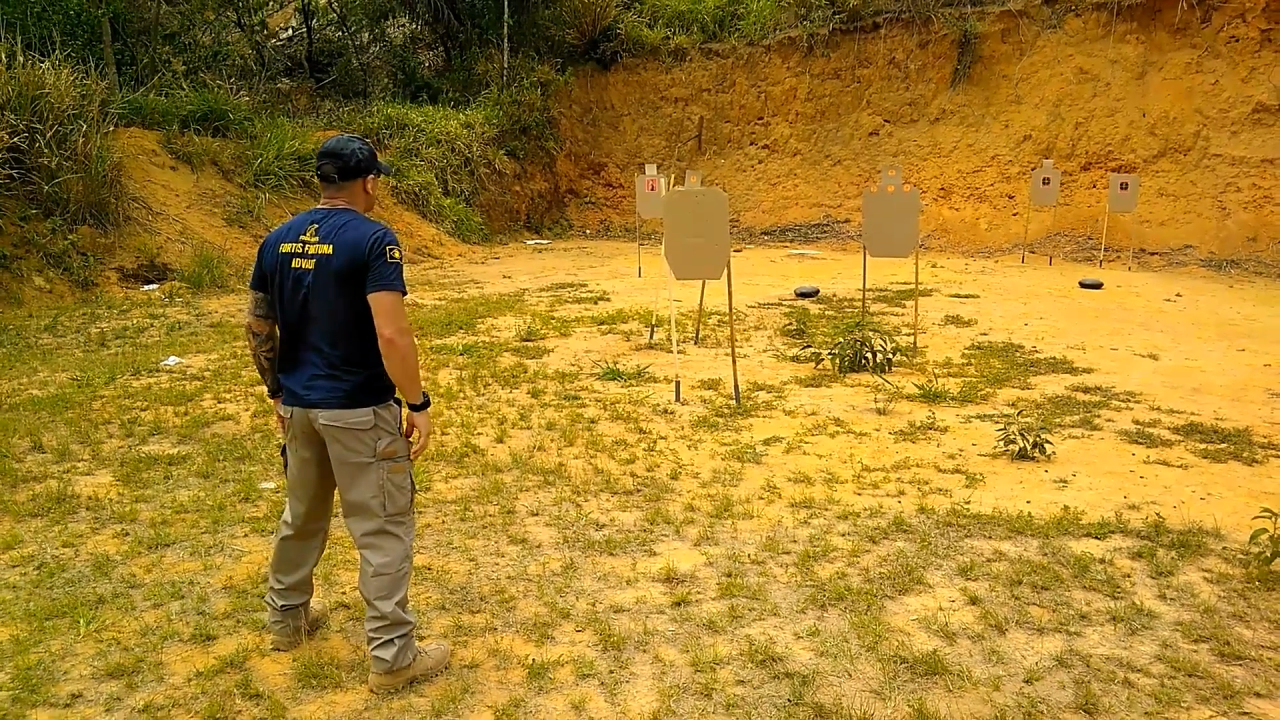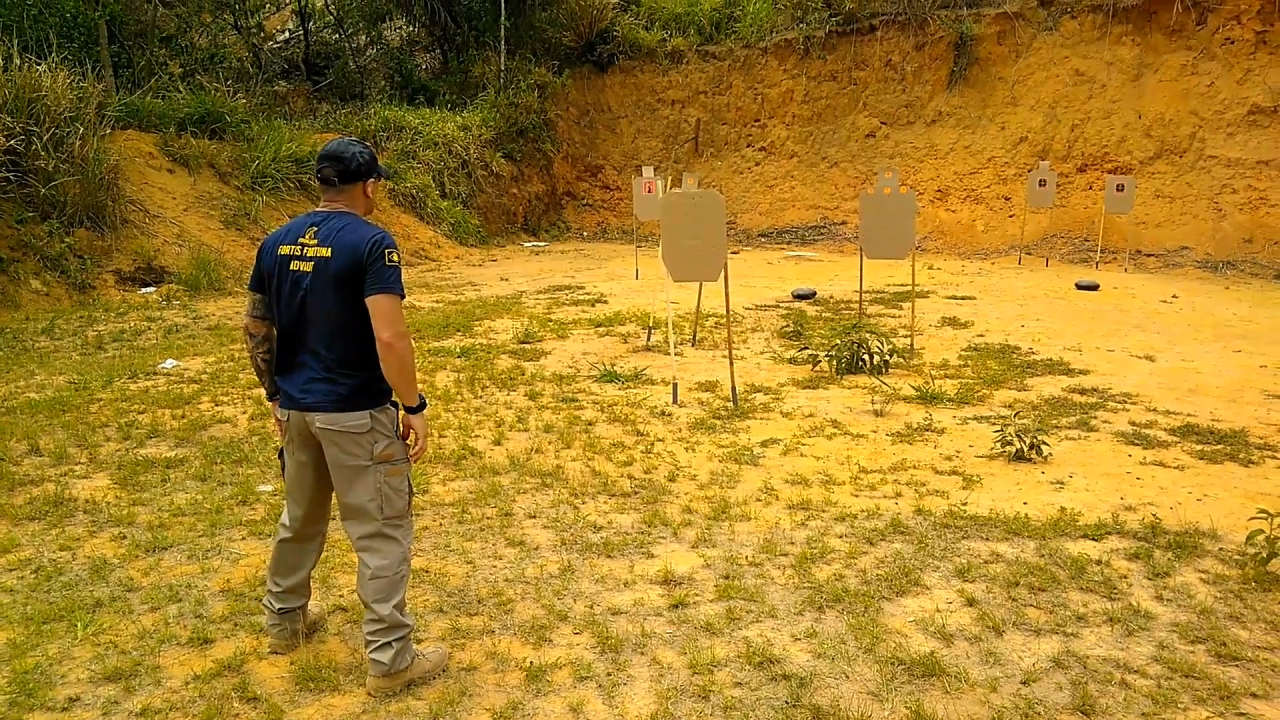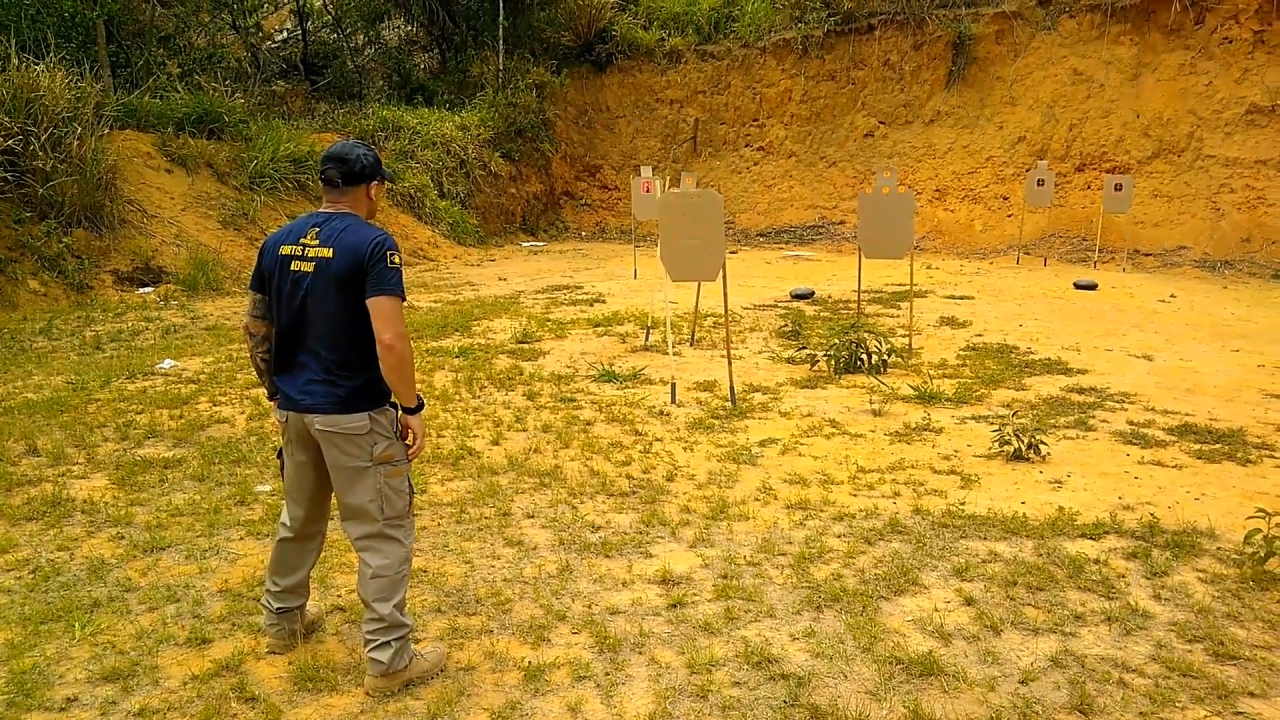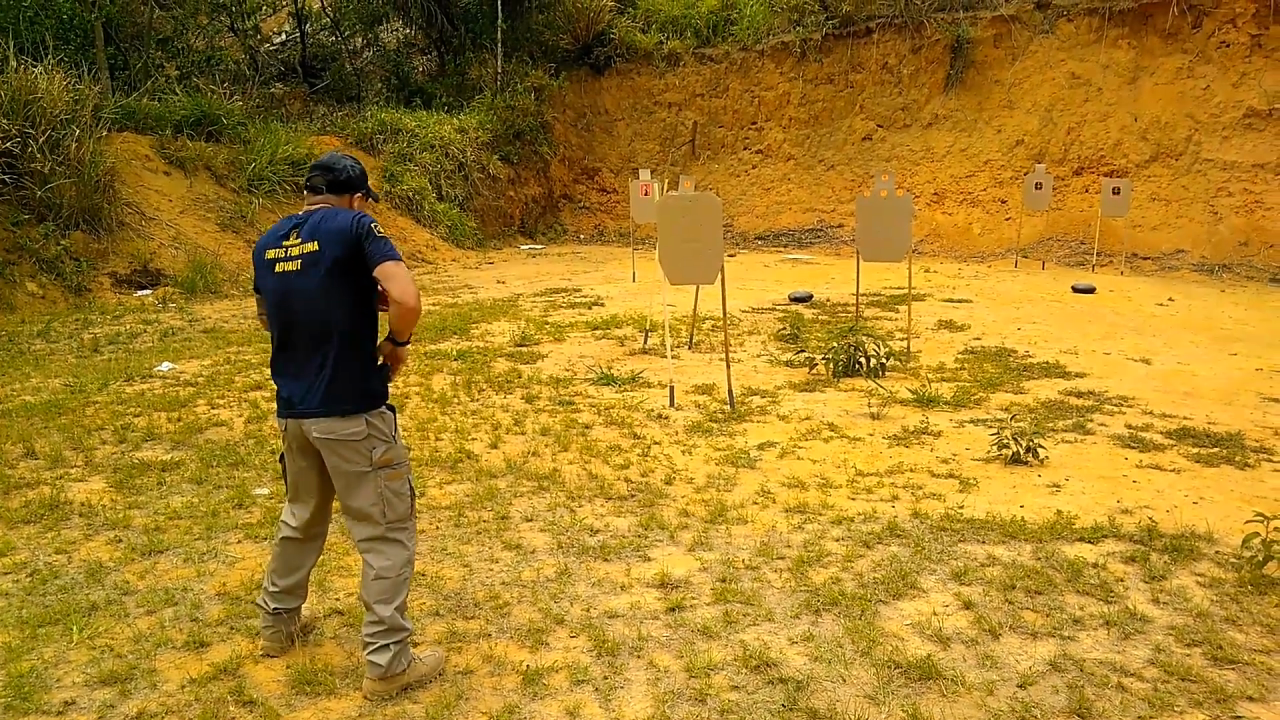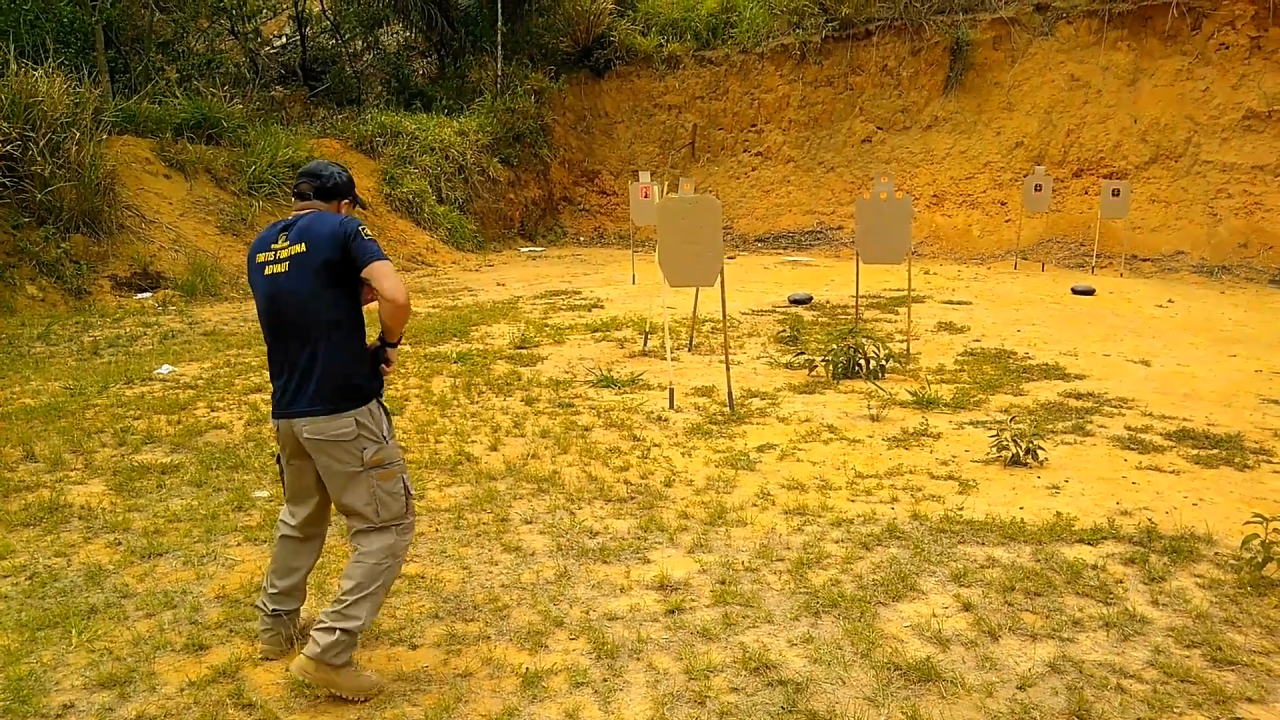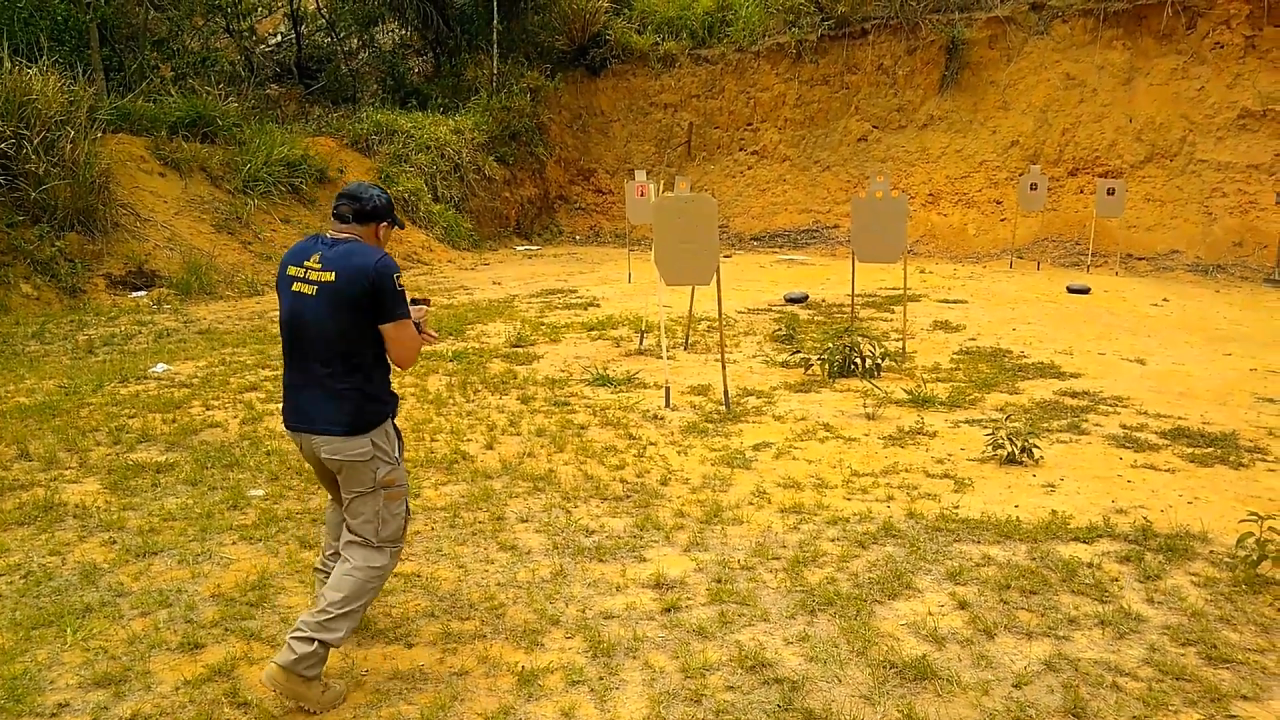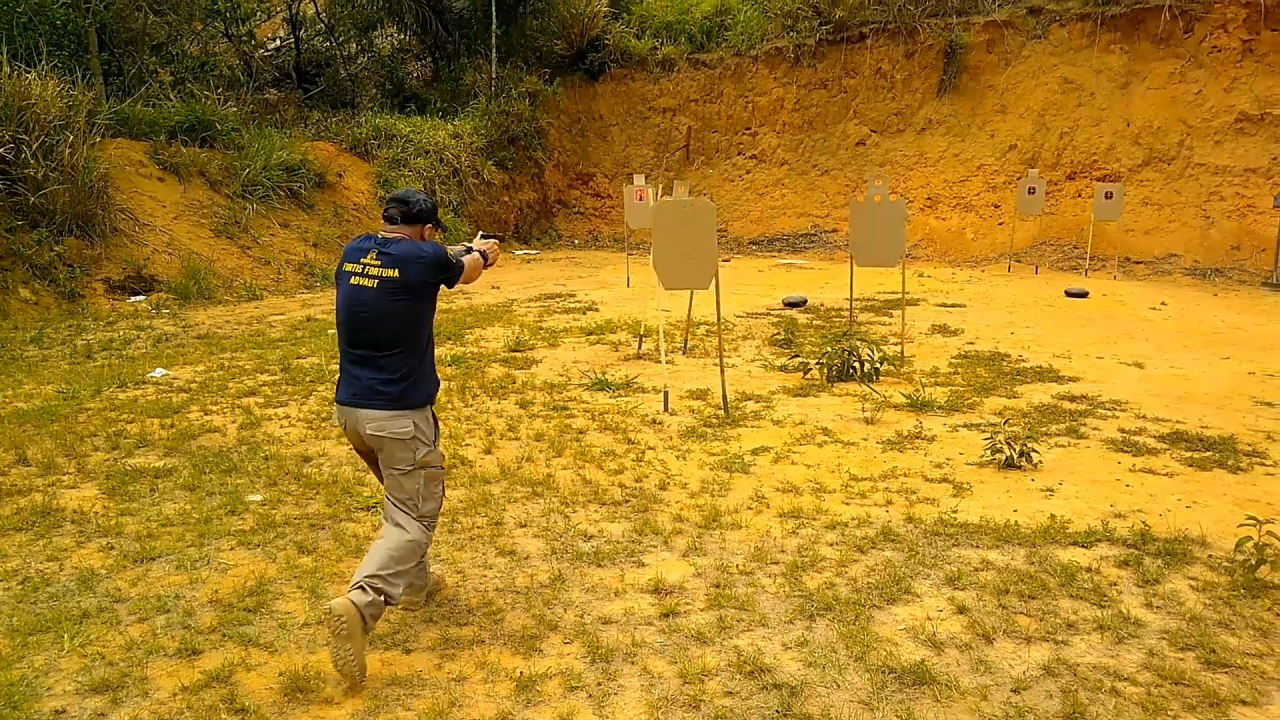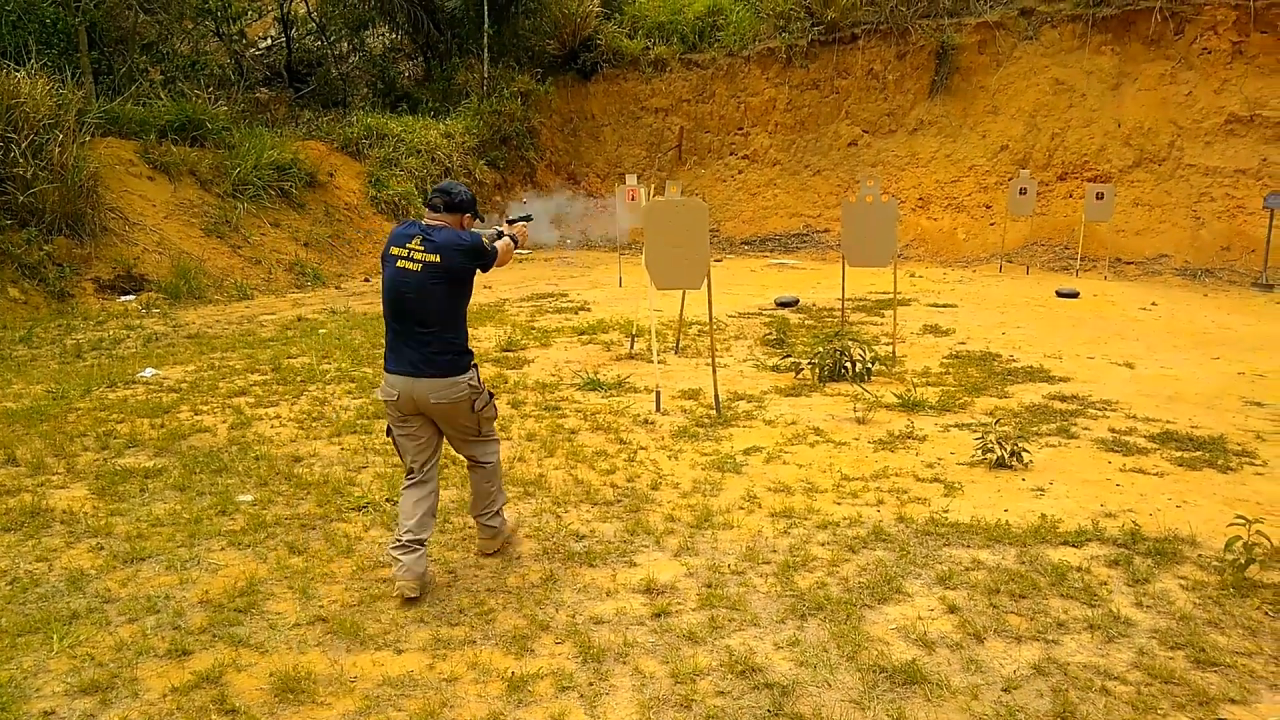
dt=0.3s
person 1, frame 1
left shoulder: (277, 241)
right shoulder: (372, 239)
left elbow: (258, 327)
right elbow: (391, 335)
left wrist: (277, 392)
right wrist: (418, 404)
left hip: (300, 405)
right hip: (359, 409)
left knee: (301, 513)
right knee: (383, 529)
left ankle: (286, 618)
right ankle: (391, 656)
person 1, frame 2
left shoulder: (277, 242)
right shoulder: (371, 242)
left elbow: (256, 329)
right elbow: (389, 337)
left wrist: (275, 395)
right wrist: (414, 407)
left hip: (297, 407)
right hip: (356, 413)
left knee: (299, 517)
right knee: (382, 532)
left ankle: (284, 620)
right ankle: (390, 659)
person 1, frame 3
left shoulder: (278, 242)
right shoulder: (373, 244)
left elbow: (256, 328)
right elbow: (390, 341)
left wrist: (276, 393)
right wrist: (411, 408)
left hip: (297, 409)
right hip: (356, 414)
left knee: (299, 517)
right knee: (383, 533)
left ankle: (282, 621)
right ankle: (388, 660)
person 1, frame 4
left shoulder: (268, 243)
right shoulder: (353, 226)
right elbow: (406, 300)
right wrist: (396, 345)
left hip: (293, 411)
right hip: (352, 413)
left knee: (301, 518)
right knee: (387, 535)
left ankle: (277, 623)
right ankle: (388, 663)
person 1, frame 5
left shoulder: (260, 247)
right shoulder: (341, 230)
right elbow: (396, 299)
right wrist: (388, 345)
left hip: (288, 413)
right hip: (345, 414)
left knee: (300, 520)
right knee: (385, 526)
left ankle: (276, 625)
right ankle: (328, 652)
person 1, frame 6
left shoulder: (294, 258)
right shoulder: (373, 265)
right elbow: (403, 355)
right wrist: (407, 319)
left hip: (302, 425)
right hip: (357, 429)
left knee: (345, 506)
right knee: (372, 545)
left ankle: (332, 582)
right ankle: (297, 662)
person 1, frame 7
left shoulder: (352, 254)
right shoulder: (426, 257)
right elbow: (467, 272)
left wrist: (460, 254)
right wrist: (482, 253)
left hip: (350, 409)
right hip: (400, 414)
left knee: (406, 495)
right knee: (409, 520)
left ankle: (413, 585)
right ankle: (358, 604)
person 1, frame 8
left shoulder: (398, 236)
right shoulder: (463, 245)
right elbow: (500, 256)
left wrist: (495, 238)
right wrist: (512, 237)
left hip: (398, 381)
right hip: (450, 381)
left knee: (418, 474)
right knee: (482, 451)
left ankle: (408, 569)
right ankle: (491, 530)
